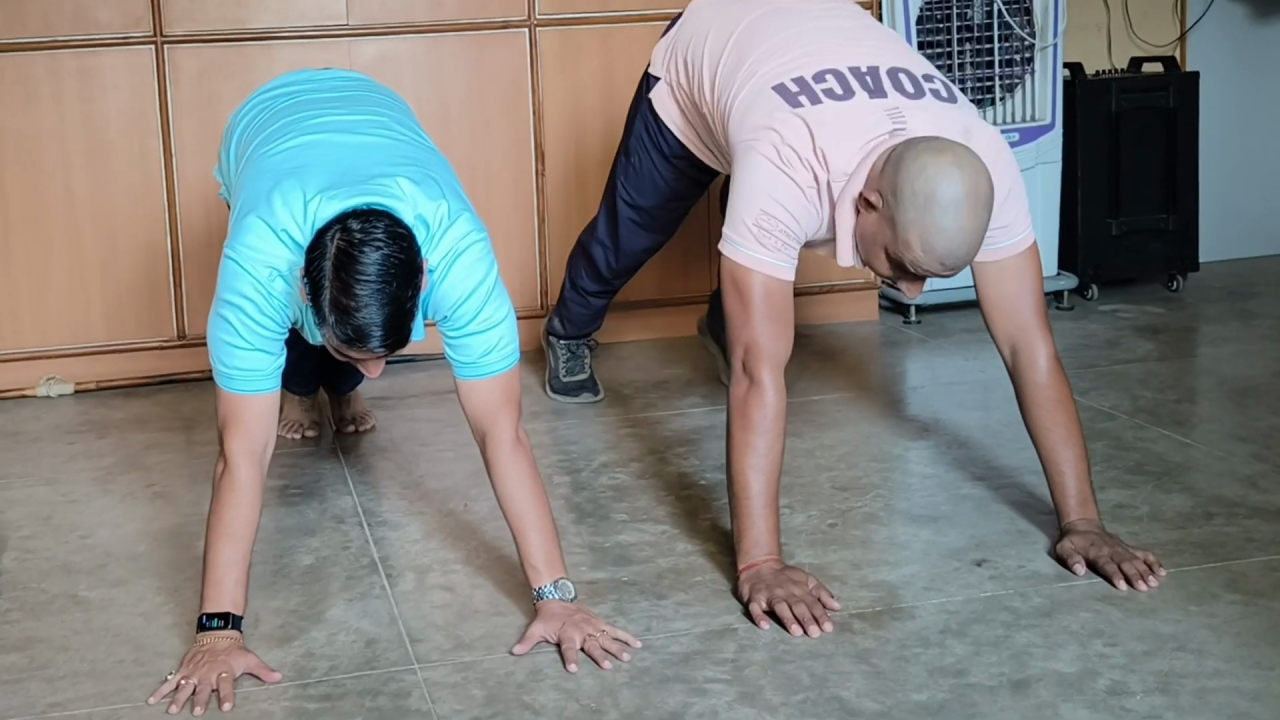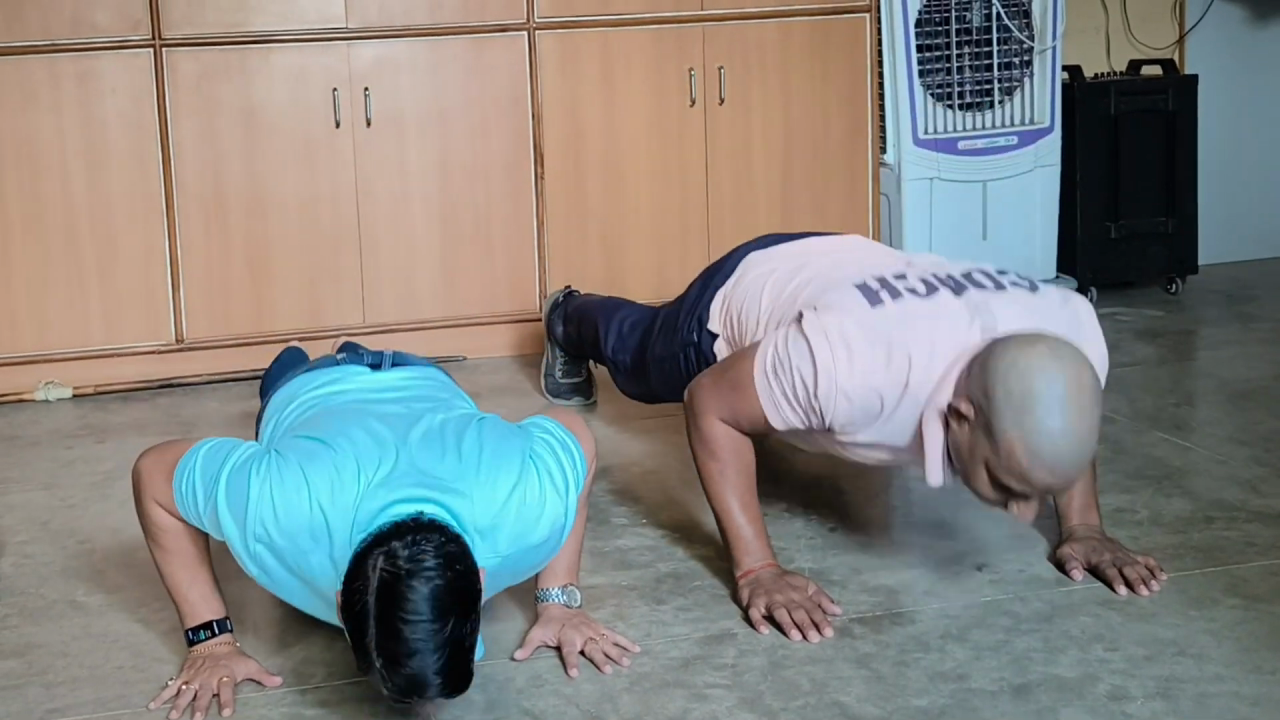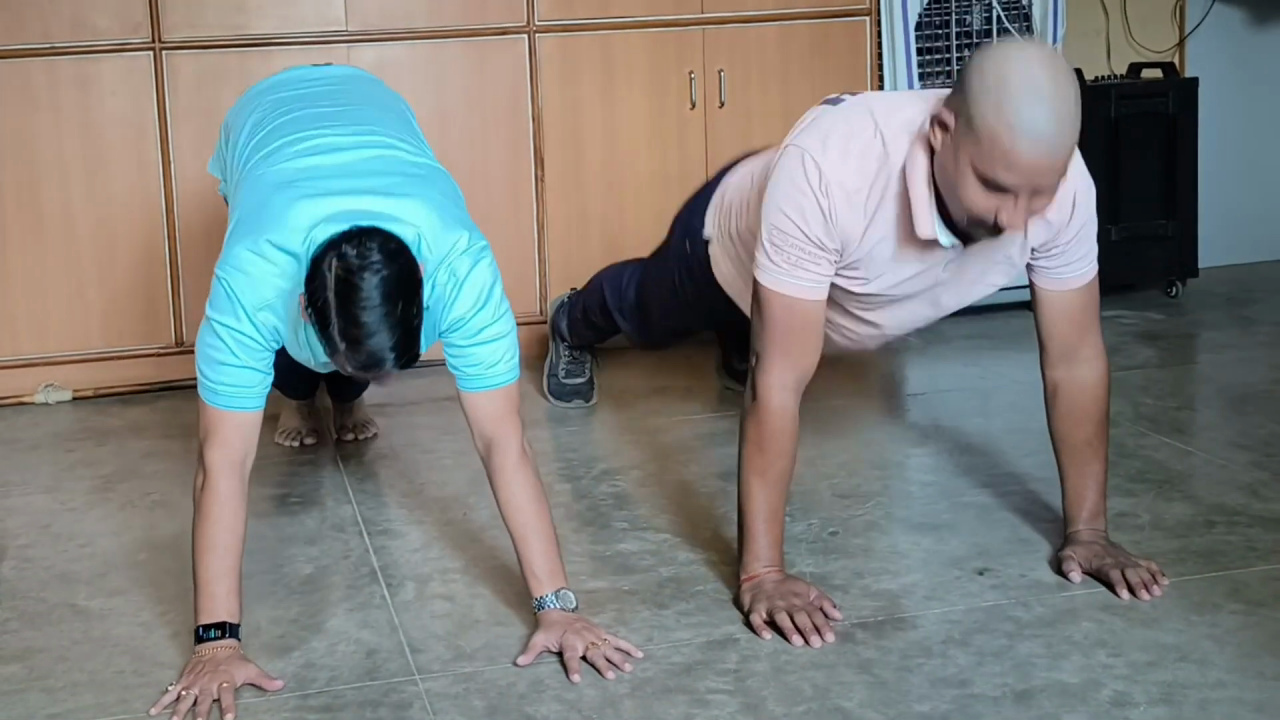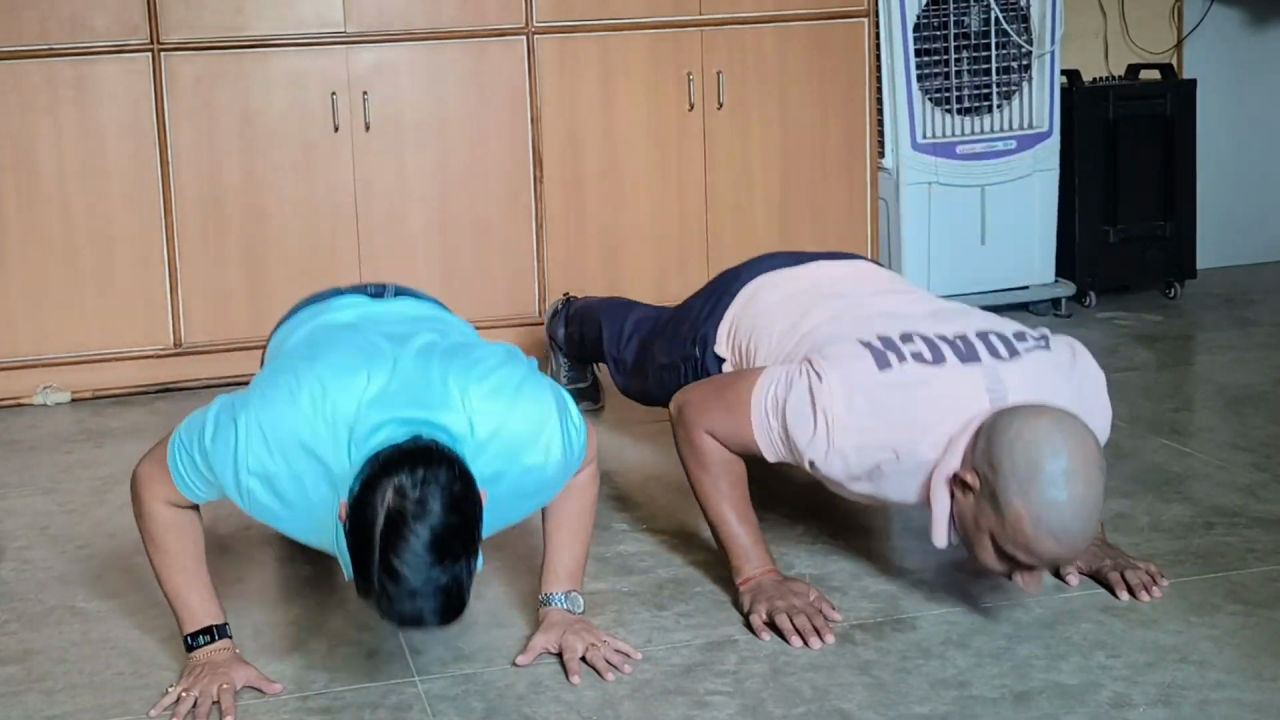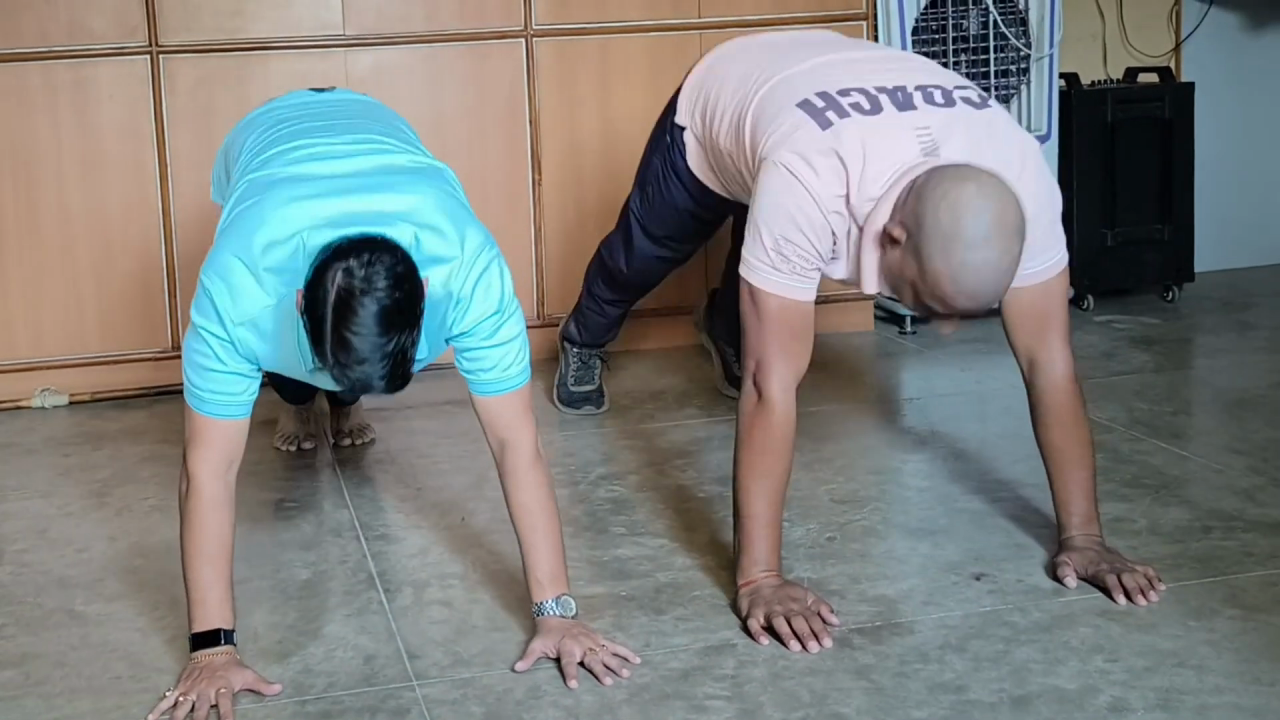
dt=1s
person 1, frame 1
left shoulder: (983, 164)
right shoulder: (788, 170)
left elbow: (1028, 345)
right elbow: (760, 372)
left wrist: (1081, 520)
right wrist: (759, 562)
left knee: (756, 260)
right knee: (628, 234)
left ankle: (722, 325)
right ankle: (569, 334)
person 1, frame 2
left shoulder: (1077, 338)
right shoulder: (852, 372)
right elbow: (703, 405)
left wrist: (1082, 527)
right wrist: (755, 568)
left hip: (849, 265)
right hip: (749, 292)
right knee: (639, 357)
right ankle: (570, 320)
person 1, frame 3
left shoulder: (1063, 185)
right shoulder: (827, 175)
left elbow: (1076, 362)
right elbow: (778, 386)
left wrist: (1088, 532)
right wrist: (762, 572)
right hip: (738, 252)
right knee: (650, 310)
left ankle: (737, 335)
right ankle: (573, 330)
person 1, frame 4
left shoulder: (1080, 402)
right shoulder: (859, 428)
right elbow: (690, 413)
left wrist: (1087, 533)
right wrist: (755, 574)
left hip: (863, 288)
right hip: (762, 310)
right knee: (640, 350)
right ankle: (574, 325)
person 1, frame 5
left shoulder: (1021, 183)
right shoulder: (811, 189)
left elbow: (1050, 364)
right elbow: (772, 387)
left wrist: (1082, 537)
right wrist: (759, 580)
left knee: (767, 277)
right knee: (644, 256)
left ankle: (725, 331)
right ankle: (583, 342)
person 2, frame 1
left shoulder: (458, 253)
right shoulder: (260, 261)
left elbow: (500, 432)
right elbow: (244, 454)
left wrist: (556, 595)
right wrist: (218, 630)
left knee: (350, 356)
right knee: (298, 352)
left ankle: (339, 392)
right ankle: (297, 389)
person 2, frame 2
left shoulder: (526, 511)
right shoulder: (279, 521)
left elbow: (575, 431)
right elbow: (150, 475)
left wrist: (559, 598)
right wrist: (210, 636)
left hip: (428, 396)
right hip: (312, 409)
left ankle: (356, 365)
right ankle: (296, 370)
person 2, frame 3
left shoulder: (457, 266)
right shoulder: (258, 281)
left elbow: (504, 445)
right elbow: (223, 466)
left wrist: (556, 606)
right wrist: (217, 639)
right knee: (292, 356)
left ankle: (343, 399)
right ankle: (301, 393)
person 2, frame 4
left shoulder: (528, 431)
right shoulder: (275, 443)
left elbow: (581, 463)
right elbow: (153, 487)
left wrist: (562, 603)
right wrist: (208, 639)
left hip: (429, 328)
right hip: (317, 326)
person 2, frame 5
left shoulder: (464, 264)
right shoulder: (246, 282)
left elbow: (516, 446)
right elbow: (208, 471)
left wrist: (555, 611)
right wrist: (212, 646)
right knee: (285, 361)
left ankle: (341, 403)
right ankle: (297, 402)
